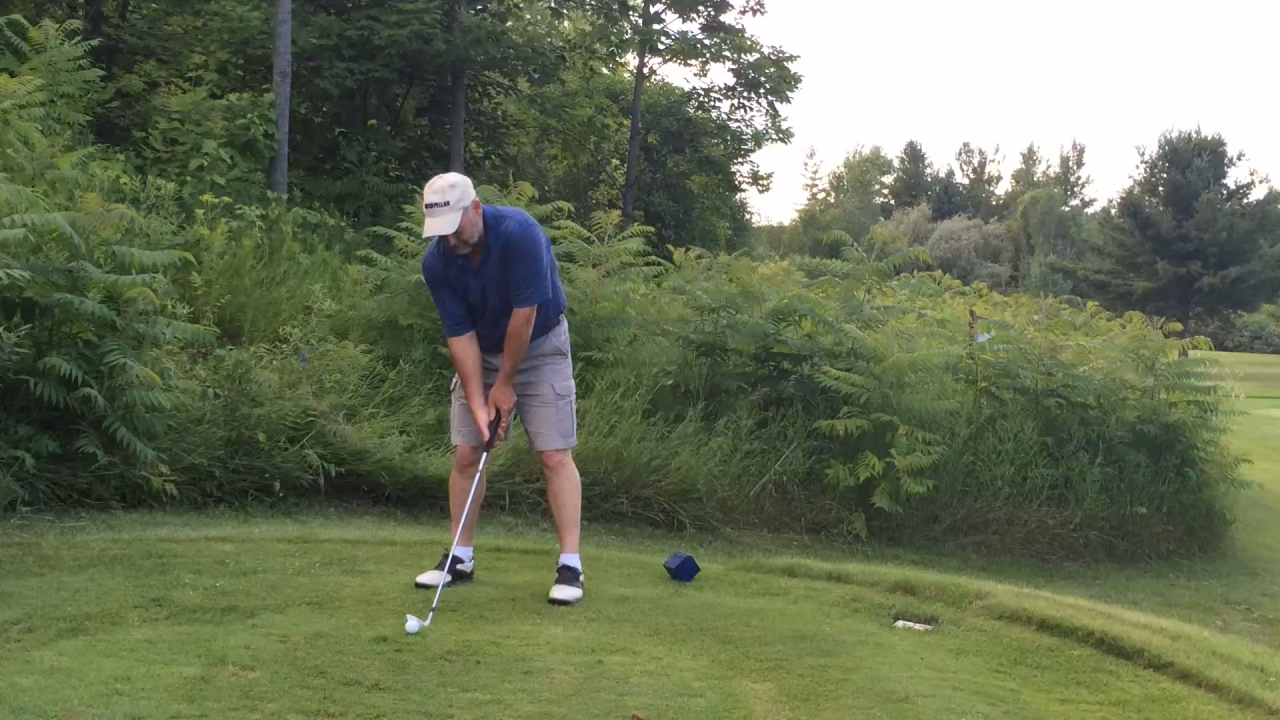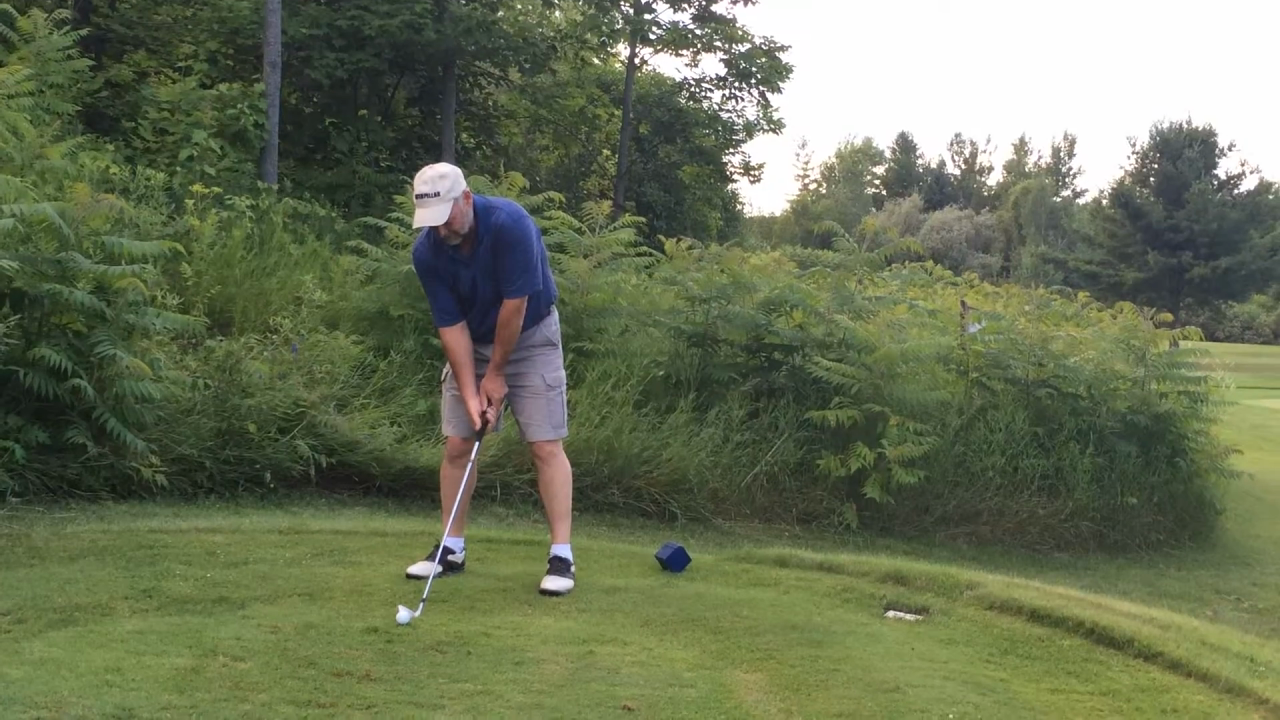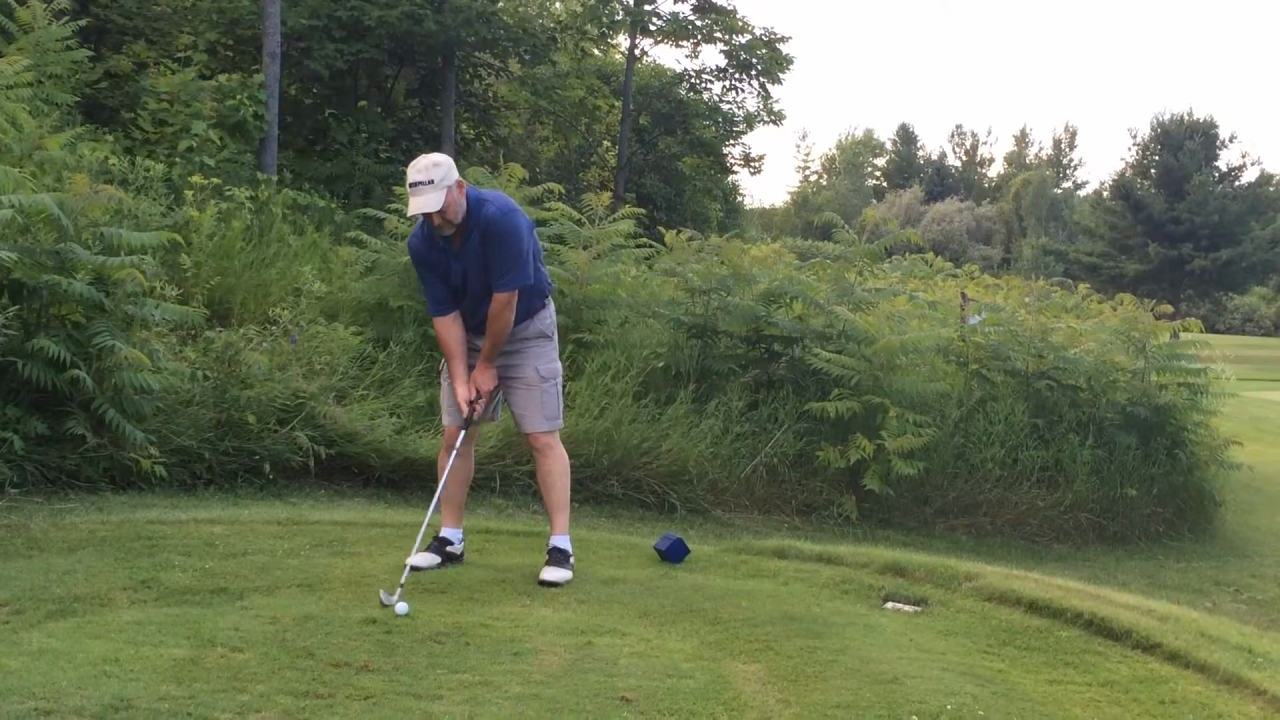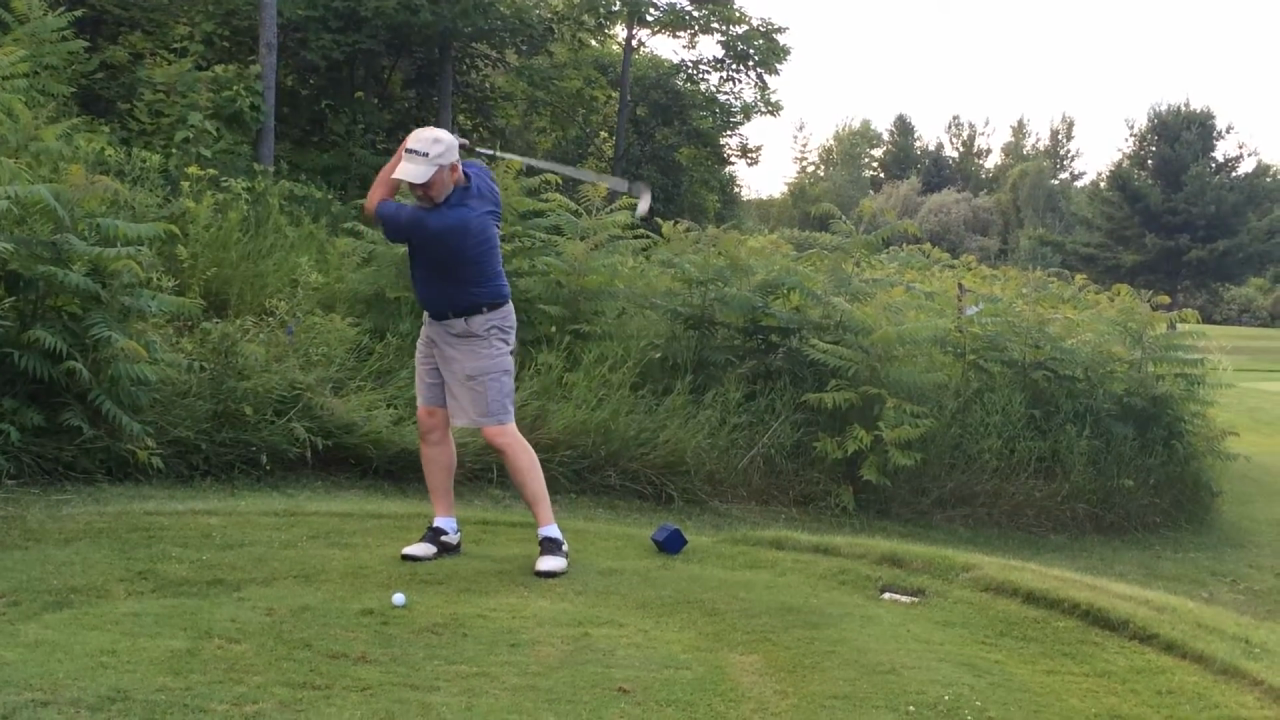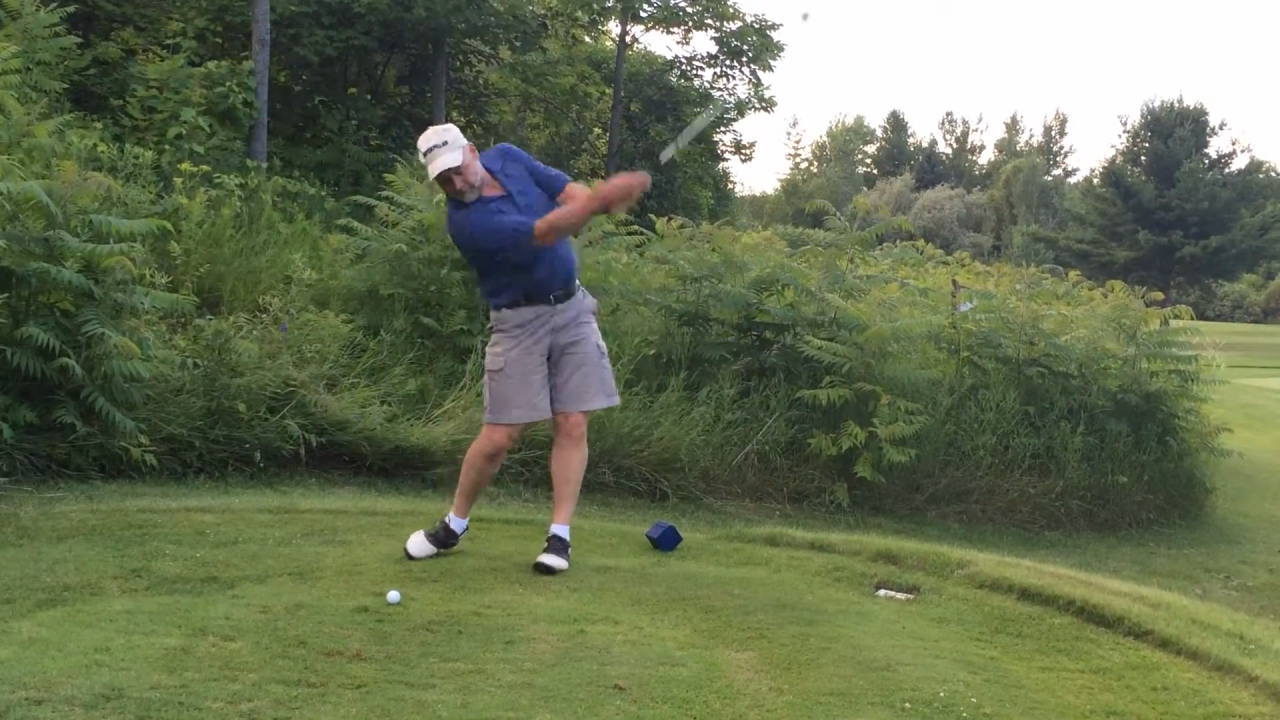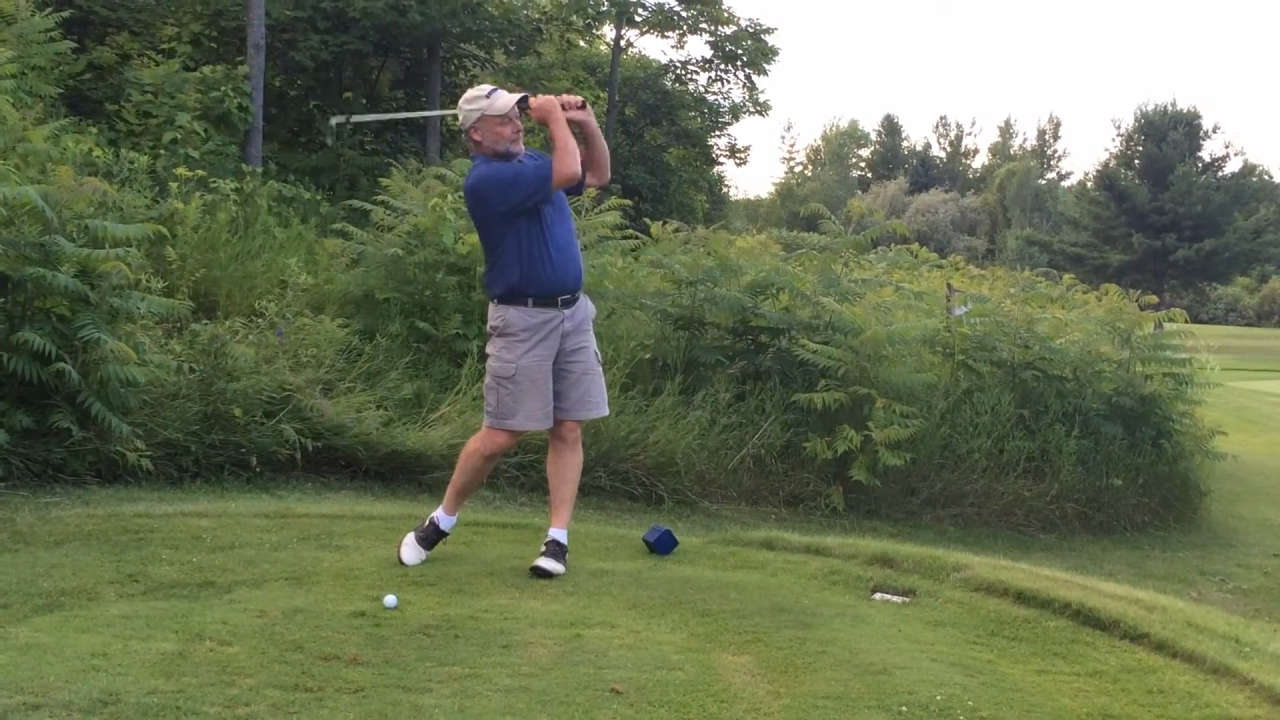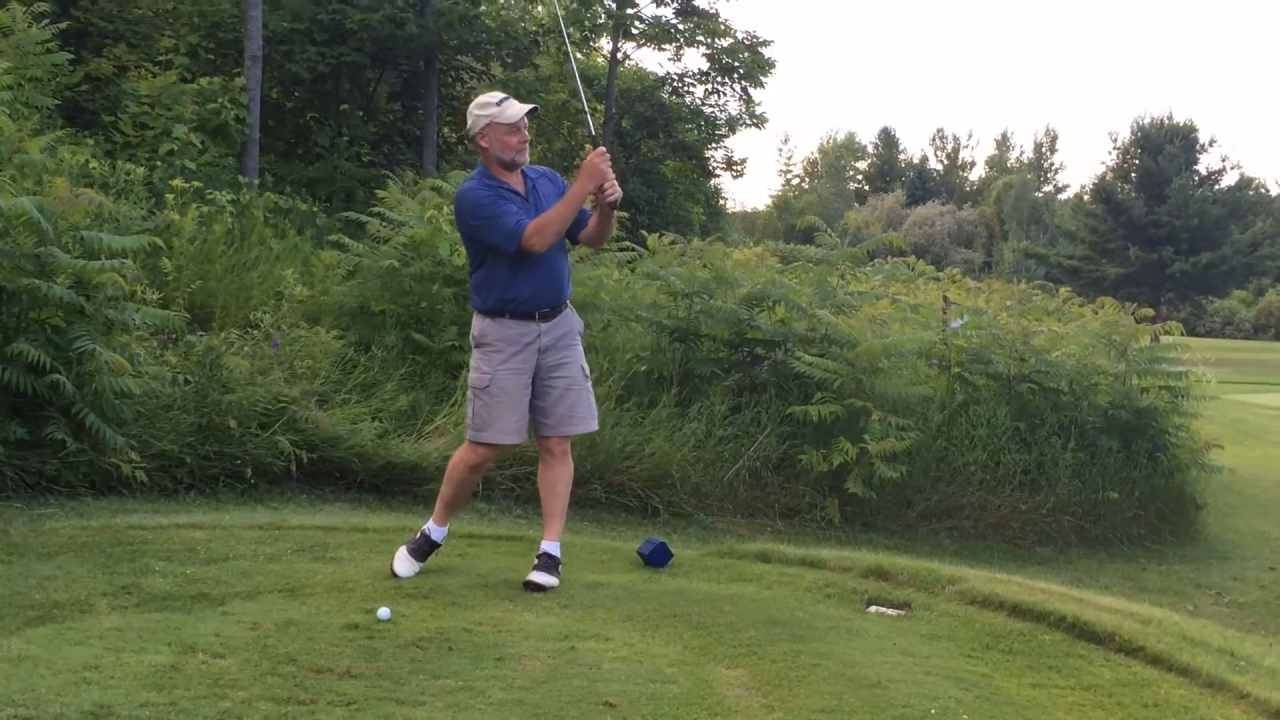
dt=0.7s
person 1, frame 1
left shoulder: (520, 232)
right shoulder: (436, 260)
left elbow: (524, 314)
right elbow: (460, 334)
left wrist: (505, 384)
right wrist: (477, 404)
left hip: (540, 348)
right hip: (480, 353)
left knee: (555, 455)
right knee: (466, 454)
left ankle: (570, 565)
right ankle: (460, 558)
person 1, frame 2
left shoulder: (510, 223)
right shoulder: (426, 251)
left elbow: (515, 304)
right elbow: (451, 324)
left wrist: (497, 373)
right wrist: (470, 393)
left hip: (530, 338)
right hip: (470, 343)
left knee: (546, 446)
right knee: (457, 445)
left ankle: (561, 555)
right ankle: (452, 547)
person 1, frame 3
left shoulder: (501, 218)
right shoulder: (421, 241)
left elbow: (504, 299)
right elbow: (444, 313)
left wrist: (486, 366)
right wrist: (459, 378)
left hip: (527, 331)
right hip: (470, 335)
left knee: (543, 438)
right knee: (454, 435)
left ankle: (560, 546)
right ankle: (449, 538)
person 1, frame 4
left shoulder: (435, 227)
right shoulder: (476, 173)
left elbow: (375, 206)
left wrist: (395, 153)
left hip: (477, 330)
right hip: (439, 322)
left knee: (498, 433)
right knee: (430, 423)
left ankle: (551, 535)
right ankle: (445, 529)
person 1, frame 5
left shoulder: (508, 158)
right shoulder: (467, 225)
left elbow: (567, 192)
right elbow: (546, 232)
left wrist: (605, 193)
right wrist: (601, 200)
left hip: (570, 306)
right hip: (519, 323)
left knee: (572, 425)
right knee: (499, 436)
left ankle: (560, 535)
right ankle: (453, 524)
person 1, frame 6
left shoulder: (527, 161)
right shoulder: (487, 180)
left elbow: (598, 172)
right elbow: (569, 170)
left wrist: (582, 117)
right wrist: (554, 117)
left hip: (573, 312)
right hip: (522, 319)
left knee: (568, 431)
right knee: (499, 436)
left ankle: (557, 539)
right ankle: (440, 521)
person 1, frame 7
left shoulder: (548, 179)
right shoulder: (474, 195)
left elbow: (590, 238)
right elbow: (532, 241)
left wrist: (607, 205)
right wrist: (582, 186)
left hip: (559, 326)
right hip: (503, 332)
left knee: (556, 443)
right knee: (482, 447)
left ankle: (550, 551)
right ankle: (432, 533)
